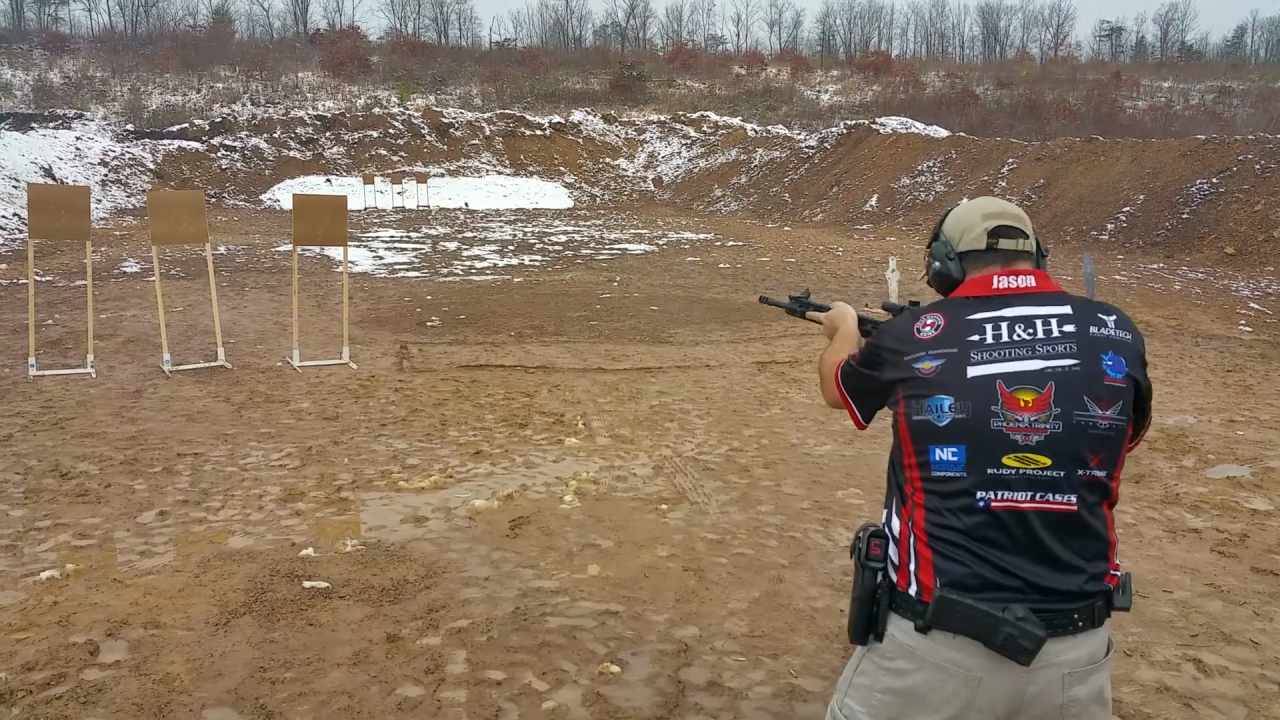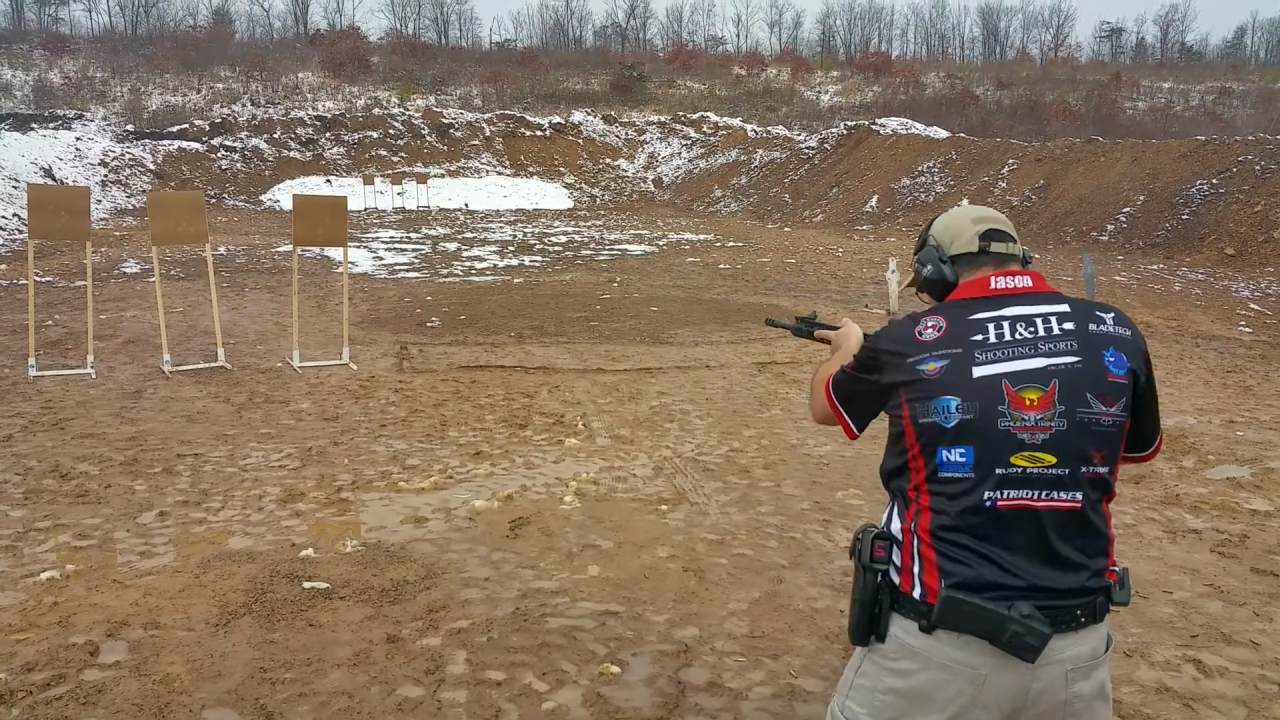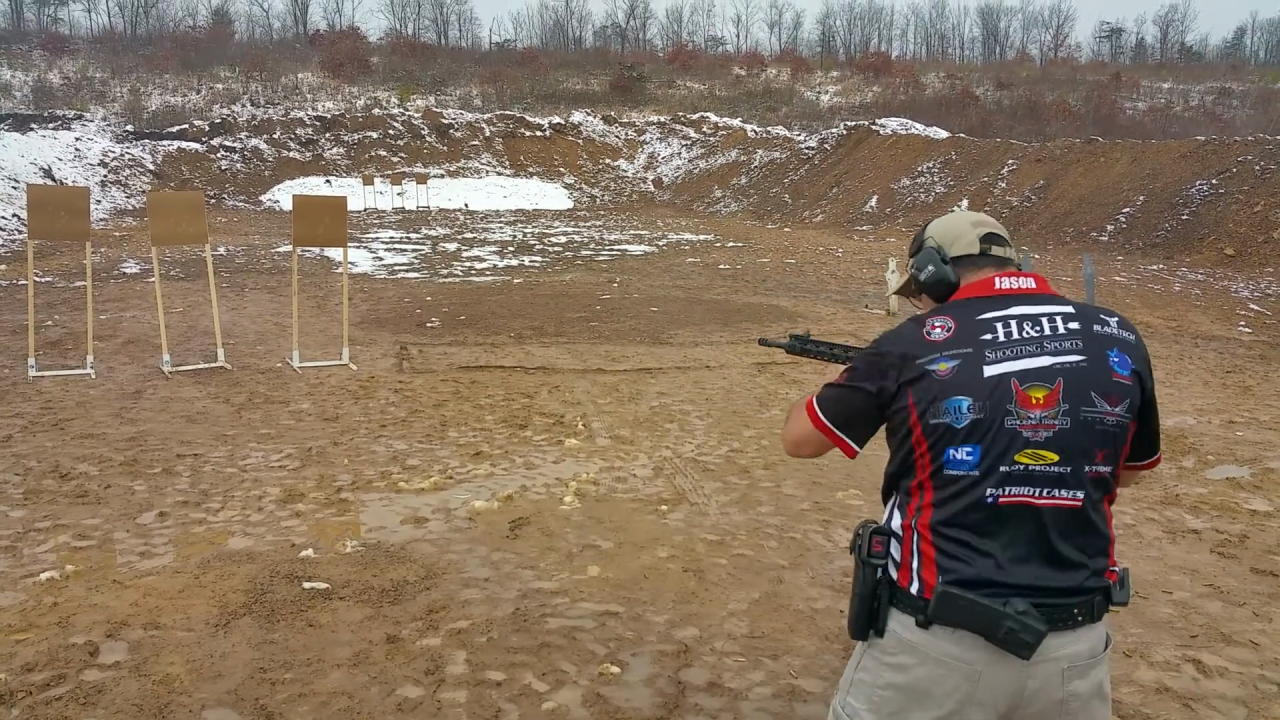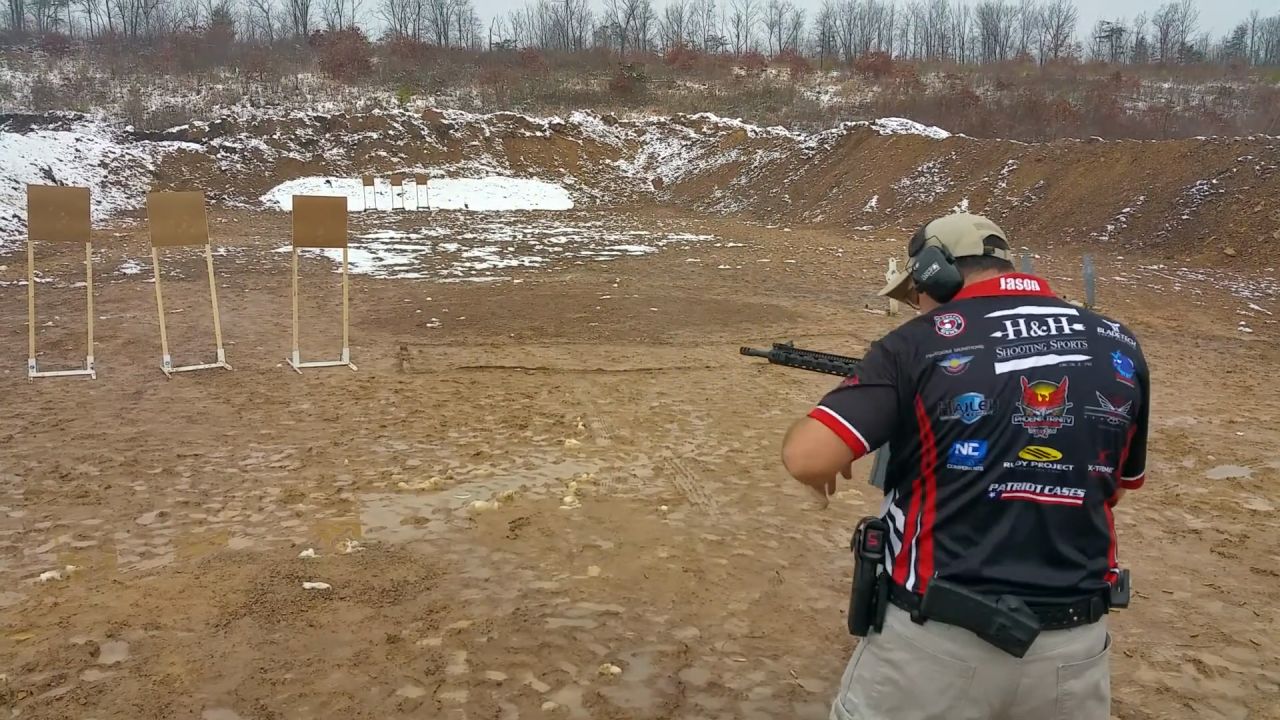
dt=0.1s
person 1, frame 1
left shoulder: (913, 337)
right shoulder: (1117, 334)
left elbow: (837, 388)
left wrist: (843, 329)
left hip: (934, 646)
right hip: (1071, 651)
person 1, frame 2
left shoulder: (910, 343)
right shoulder: (1114, 333)
left elbow: (827, 401)
right elbow: (1137, 452)
left wrist: (848, 346)
left hip: (936, 646)
right hip: (1074, 648)
person 1, frame 3
left shoulder: (915, 344)
right shoulder: (1117, 338)
left elbow: (798, 438)
left wrist: (855, 381)
left hip: (936, 641)
right hip: (1071, 645)
person 1, frame 4
left shoulder: (920, 342)
right shoulder: (1117, 344)
left elbow: (804, 457)
left wrist: (826, 468)
left hip: (934, 639)
right hip: (1069, 644)
